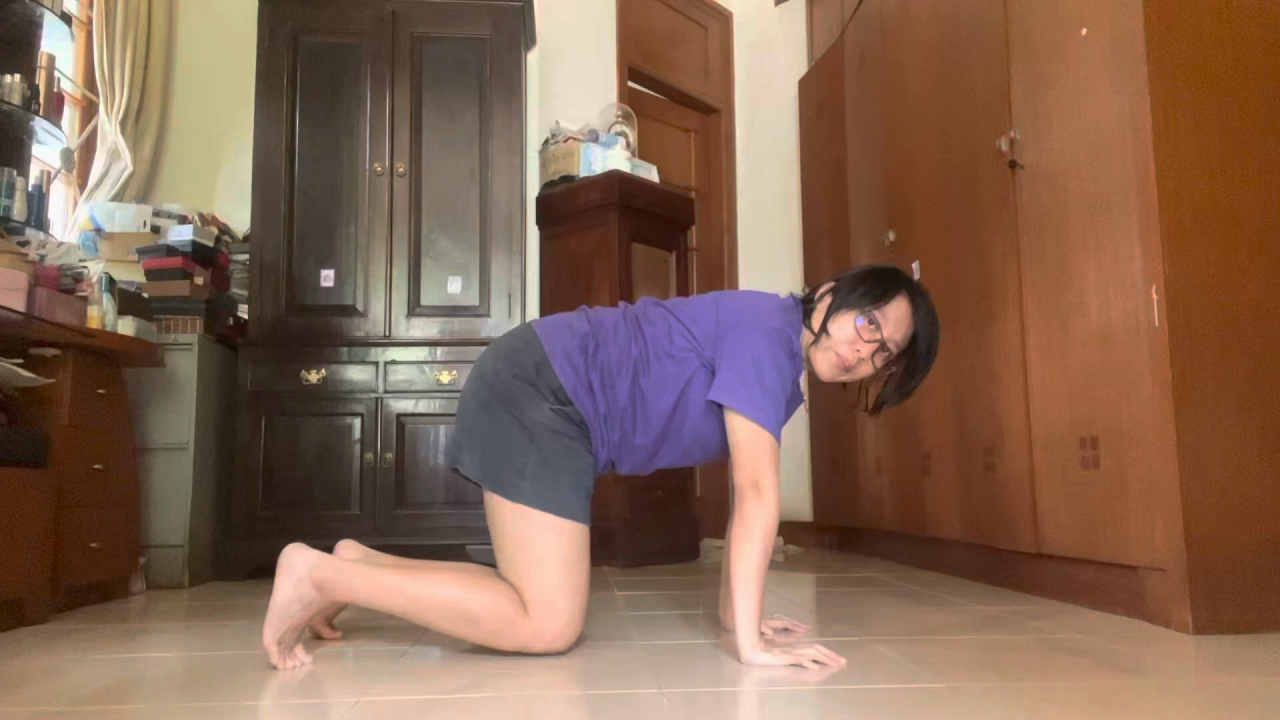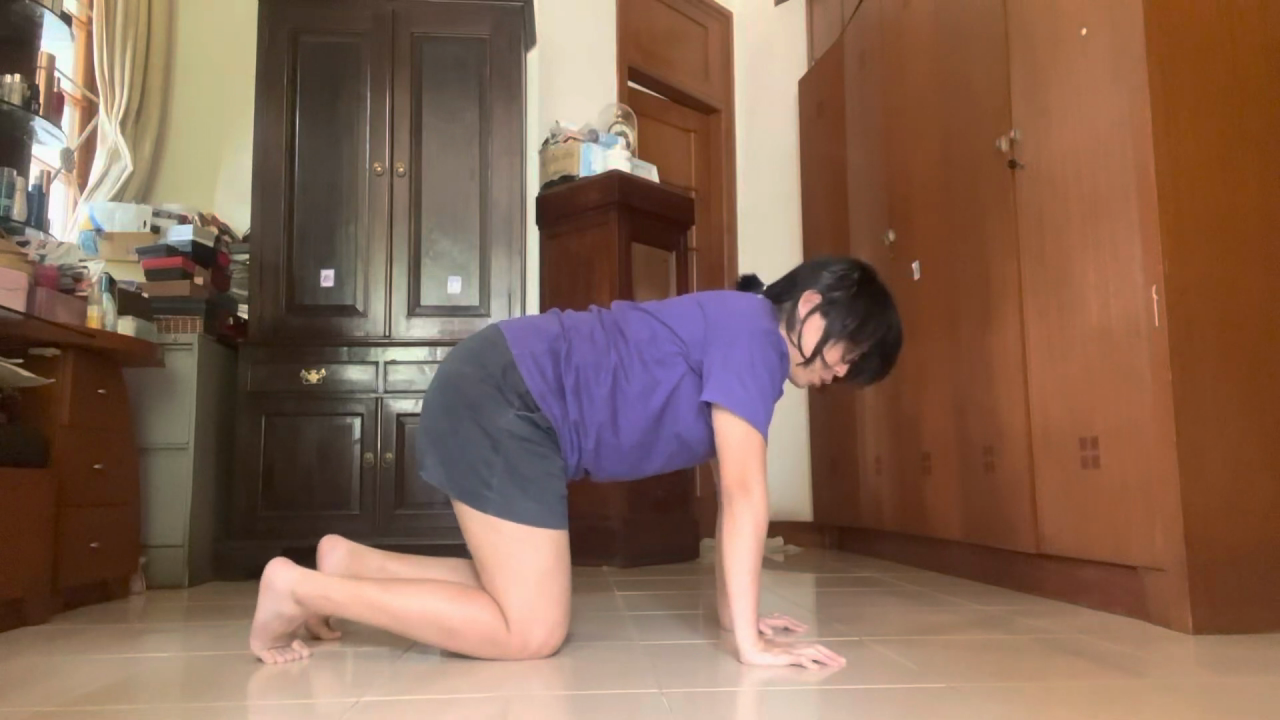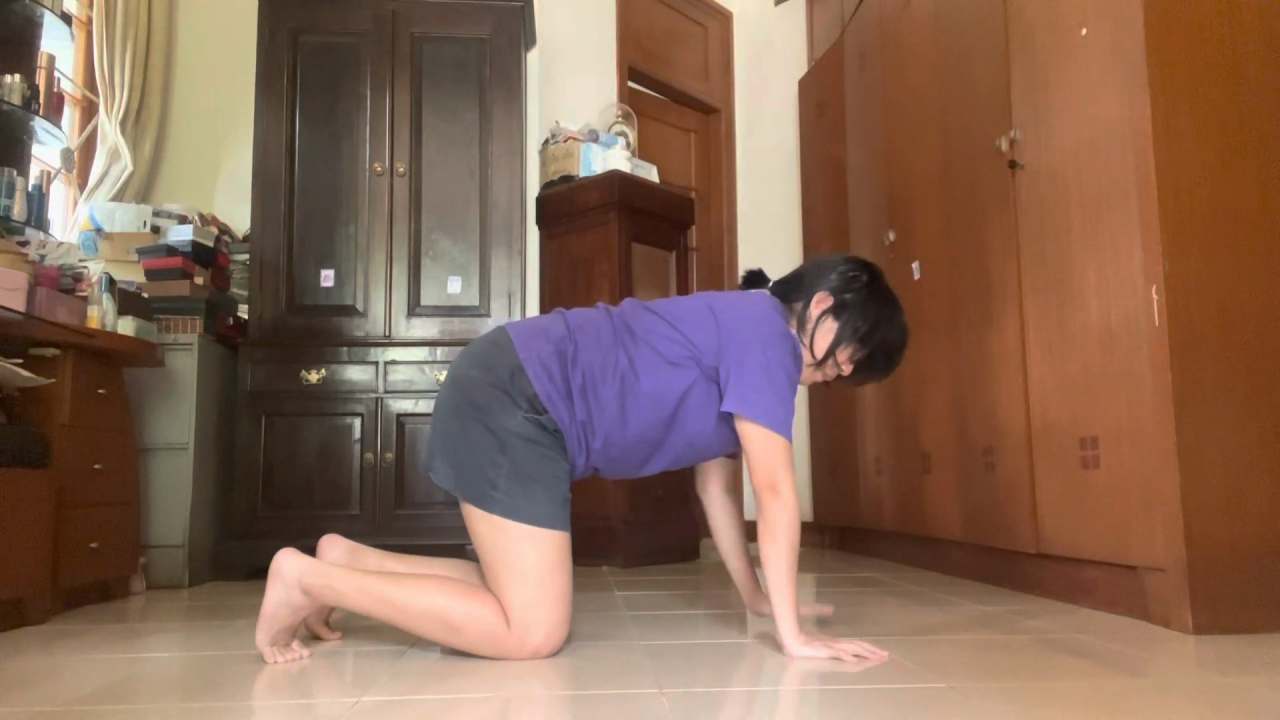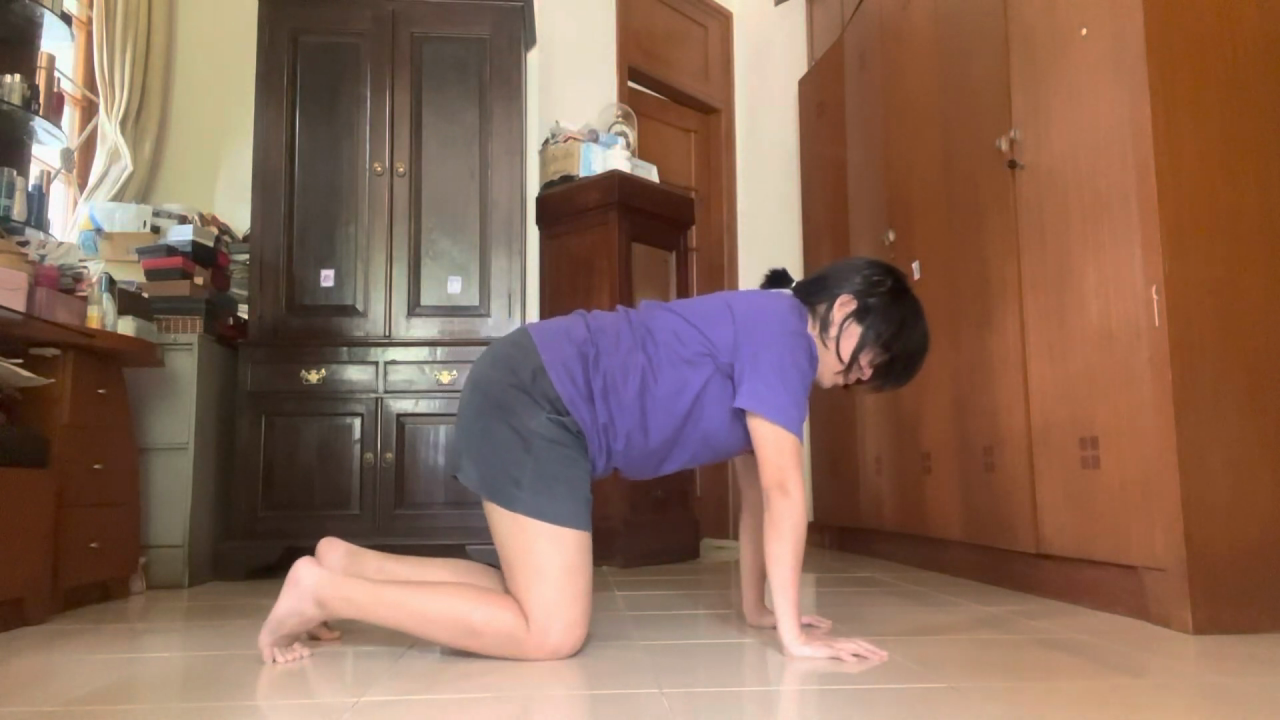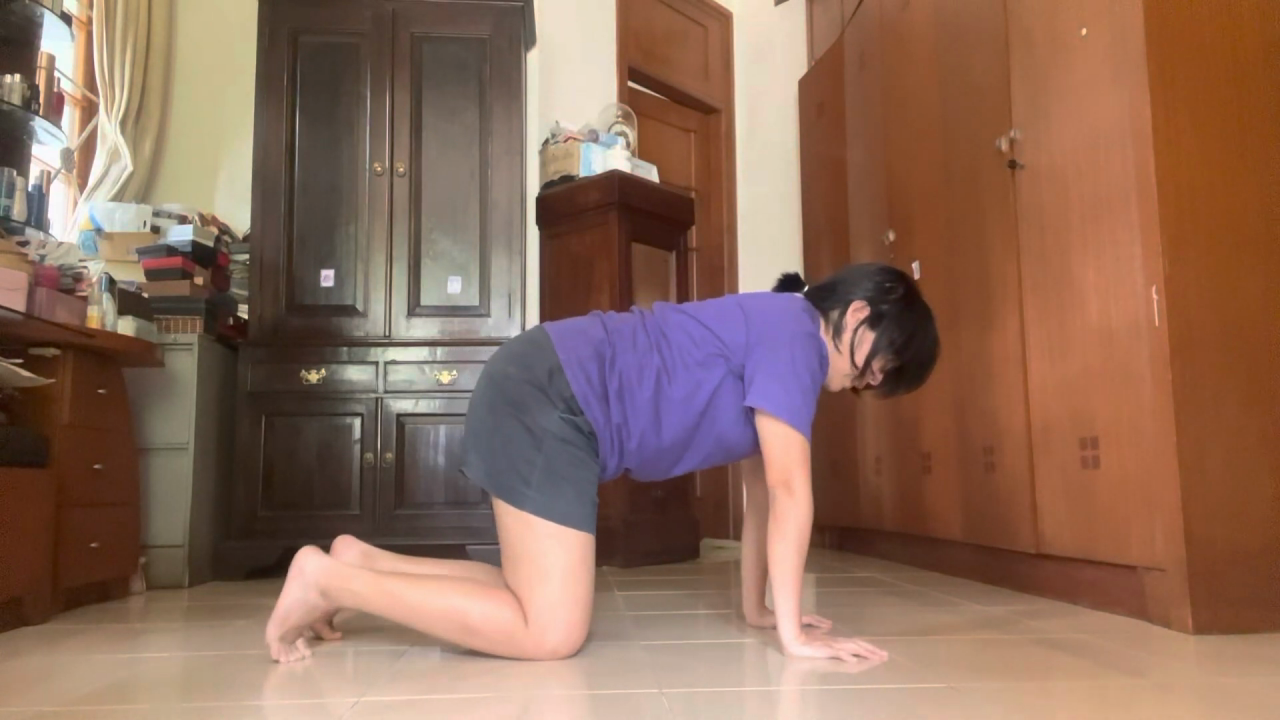
dt=1s
person 1, frame 1
left shoulder: (785, 380)
right shoulder: (769, 333)
left elbow: (748, 495)
right elbow: (757, 495)
left wrist: (735, 609)
right wrist: (750, 639)
left hip: (542, 402)
right hip: (534, 391)
left knee: (544, 594)
right knee: (548, 625)
left ankle: (362, 566)
right ankle: (320, 574)
person 1, frame 2
left shoulder: (740, 344)
right shoulder: (753, 334)
left elbow: (734, 494)
right elbow: (743, 494)
left wrist: (733, 612)
right wrist: (749, 642)
left hip: (498, 395)
right hip: (502, 397)
left knee: (520, 586)
right knee: (532, 631)
left ankle: (350, 562)
right ankle: (302, 588)
person 1, frame 3
left shoulder: (738, 338)
right shoulder: (767, 335)
left elbow: (715, 482)
right elbow: (776, 493)
left wrist: (755, 599)
right wrist: (792, 634)
left hip: (510, 396)
right hip: (514, 398)
left knee: (524, 592)
right knee: (534, 632)
left ankle: (350, 560)
right ankle: (310, 579)
person 1, frame 4
left shoulder: (759, 339)
right shoulder: (782, 333)
left elbow: (755, 487)
right elbow: (784, 491)
left wrist: (755, 607)
right wrist: (793, 633)
left hip: (531, 397)
right hip: (536, 398)
left knee: (536, 596)
right knee: (552, 633)
left ankle: (350, 563)
right ankle: (322, 588)
person 1, frame 5
left shoulder: (772, 339)
right shoulder: (795, 335)
left elbow: (760, 490)
right elbow: (789, 493)
left wrist: (756, 607)
right wrist: (792, 632)
left hip: (541, 395)
right hip: (548, 397)
left knee: (542, 599)
right knee: (550, 634)
left ankle: (358, 564)
right ankle: (328, 576)
